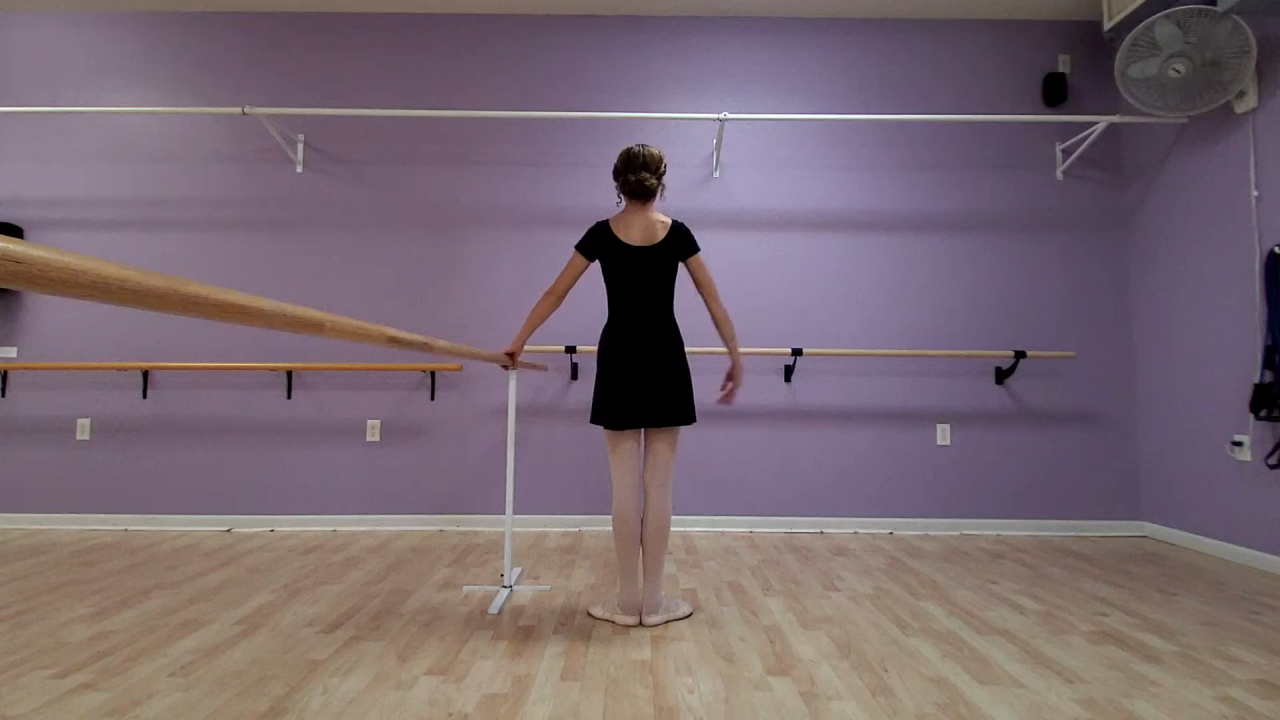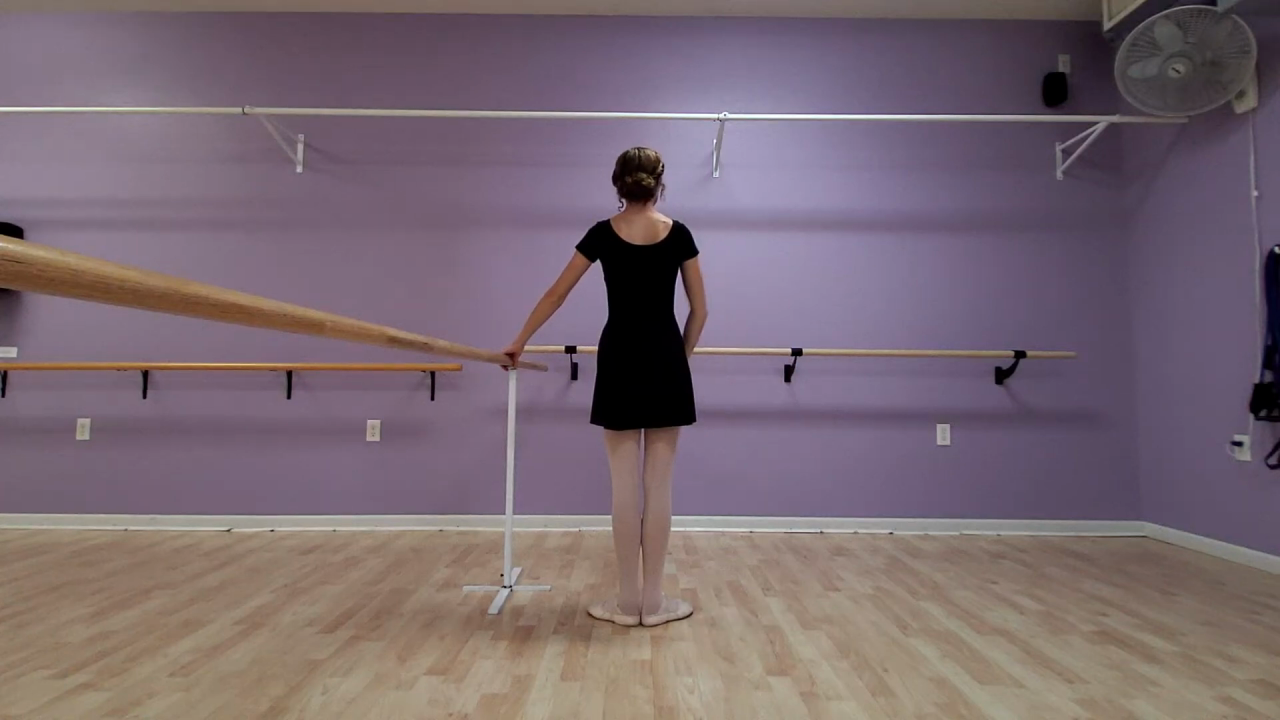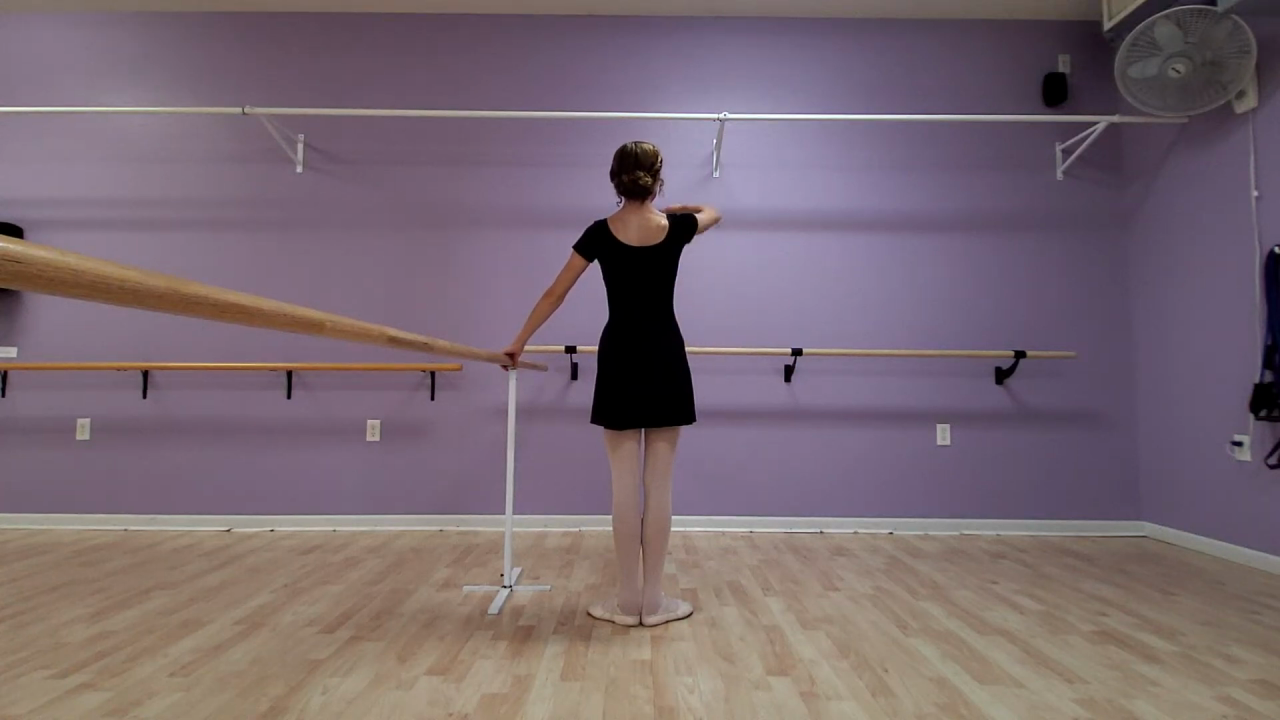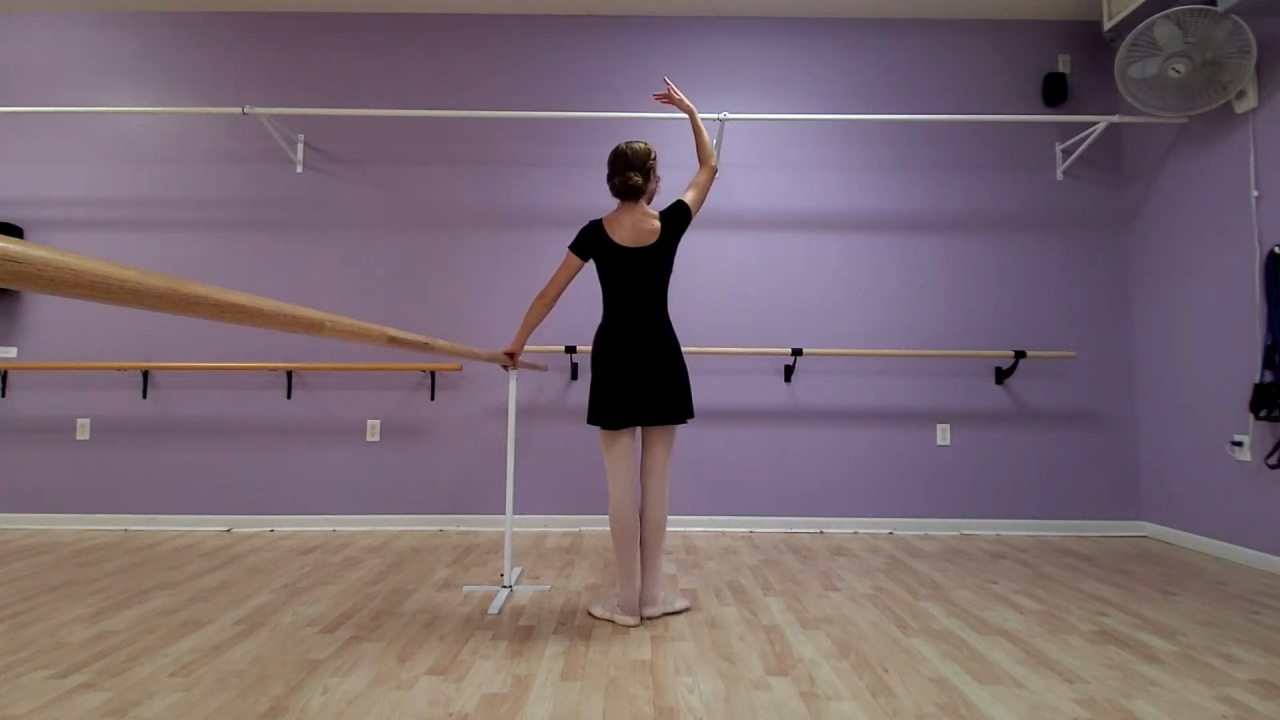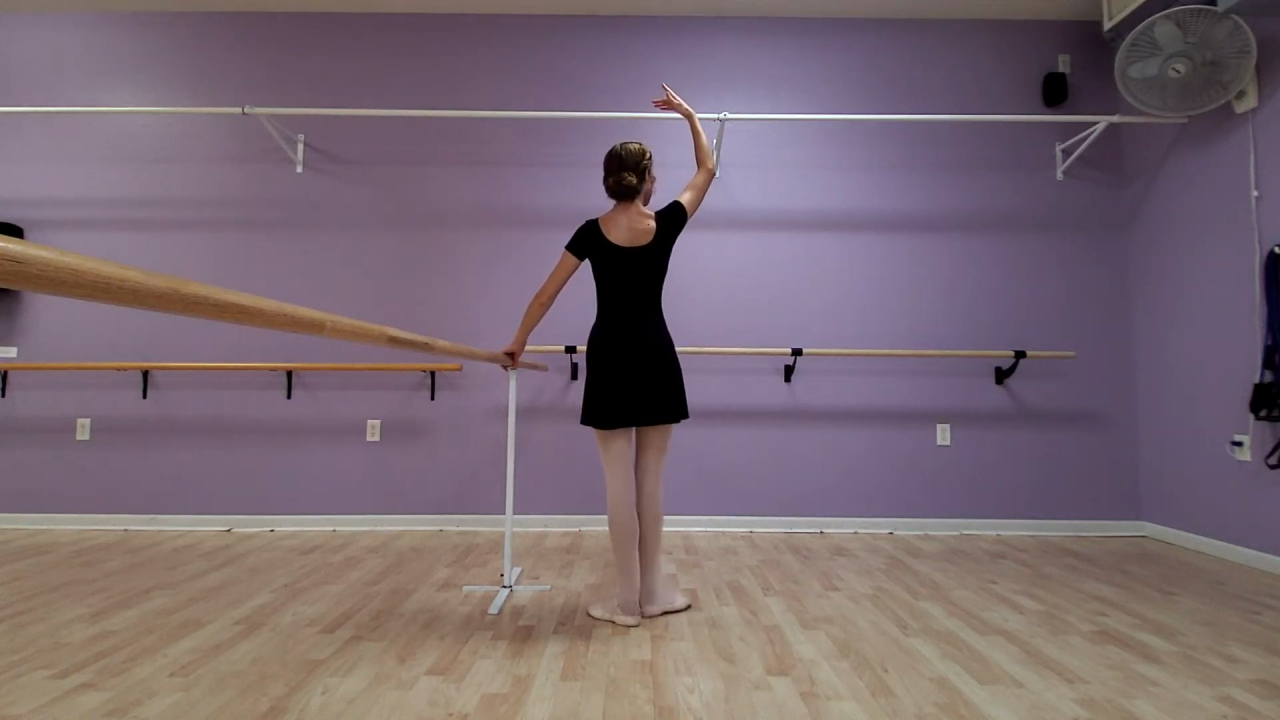
dt=1s
person 1, frame 1
left shoulder: (602, 234)
right shoulder: (677, 234)
left elbow: (554, 295)
right elbow: (715, 302)
left wrist: (517, 343)
right wrist: (735, 359)
left hip: (620, 360)
right hip: (665, 360)
left knee: (625, 485)
right knee: (659, 485)
left ankle: (625, 600)
right ankle: (652, 599)
person 1, frame 2
left shoulder: (603, 234)
right shoulder: (677, 234)
left elbow: (555, 295)
right elbow: (699, 309)
left wrist: (518, 343)
right wrist: (680, 358)
left hip: (620, 360)
right hip: (665, 359)
left knee: (625, 485)
right knee: (658, 485)
left ankle: (627, 600)
right ankle: (653, 600)
person 1, frame 3
left shoulder: (601, 233)
right shoulder: (674, 227)
left elbow: (554, 294)
right elbow: (712, 214)
left wrist: (519, 343)
right wrist: (680, 210)
left hip: (620, 360)
right hip: (665, 359)
left knee: (625, 484)
right knee: (658, 484)
left ankle: (628, 600)
right ankle: (653, 600)
person 1, frame 4
left shoulder: (596, 233)
right shoulder: (670, 225)
left elbow: (549, 295)
right elbow: (710, 168)
left wrist: (518, 343)
right wrist: (690, 110)
left hip: (614, 360)
right hip: (660, 358)
left knee: (622, 482)
right knee: (654, 482)
left ankle: (628, 600)
right ankle: (653, 592)
person 1, frame 5
left shoulder: (592, 232)
right shoulder: (665, 224)
left elbow: (545, 295)
right elbow: (706, 169)
left wrist: (518, 342)
right wrist: (689, 114)
left hip: (609, 358)
right hip: (654, 357)
left knee: (619, 483)
right knee: (650, 479)
left ankle: (627, 599)
right ankle: (651, 591)
